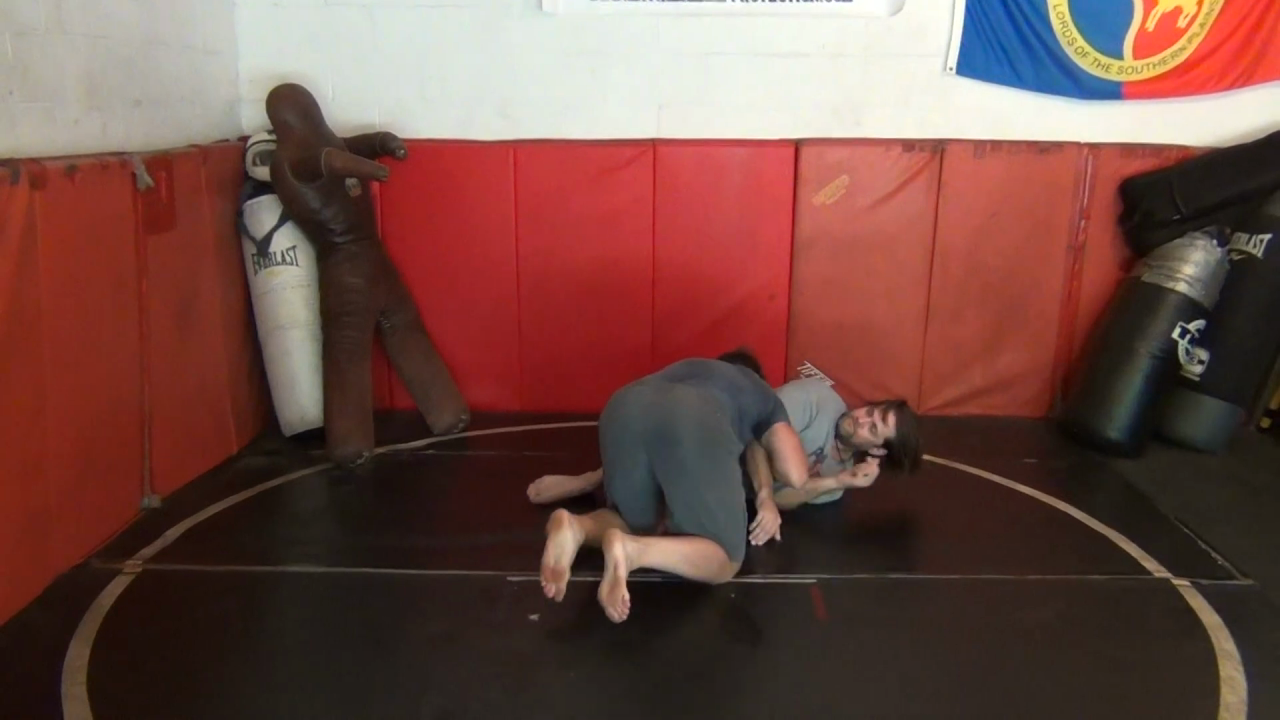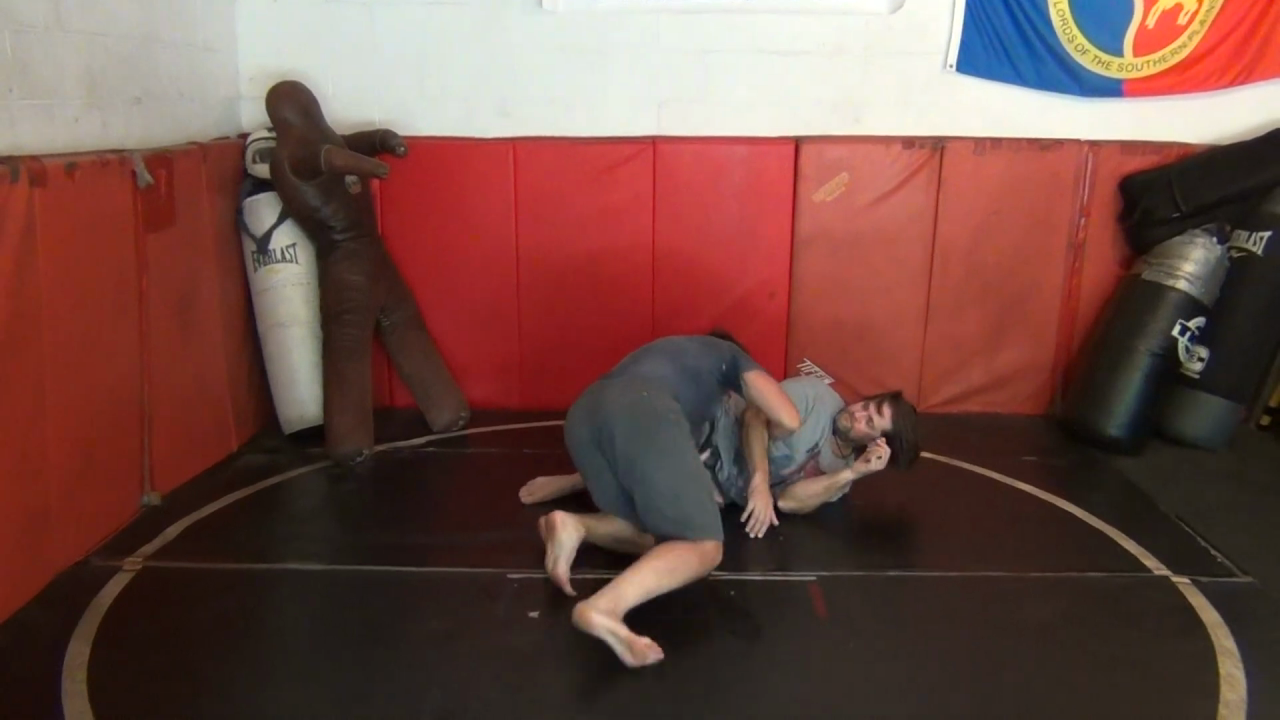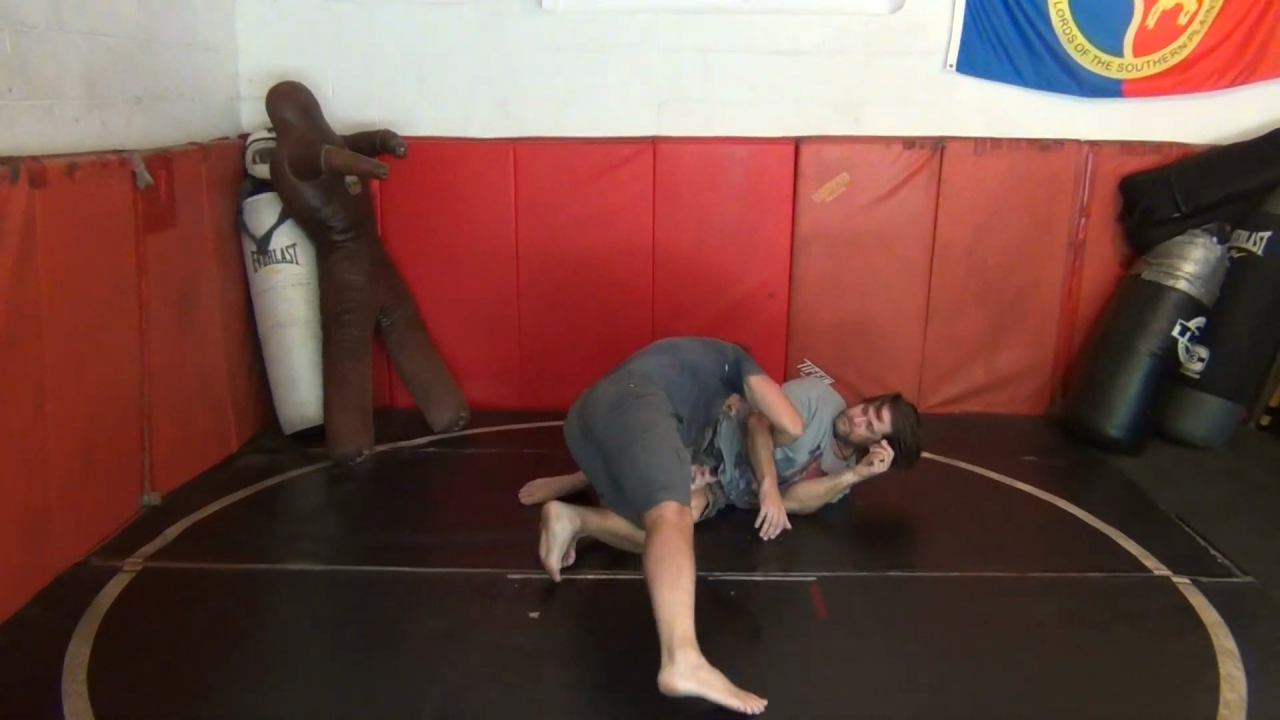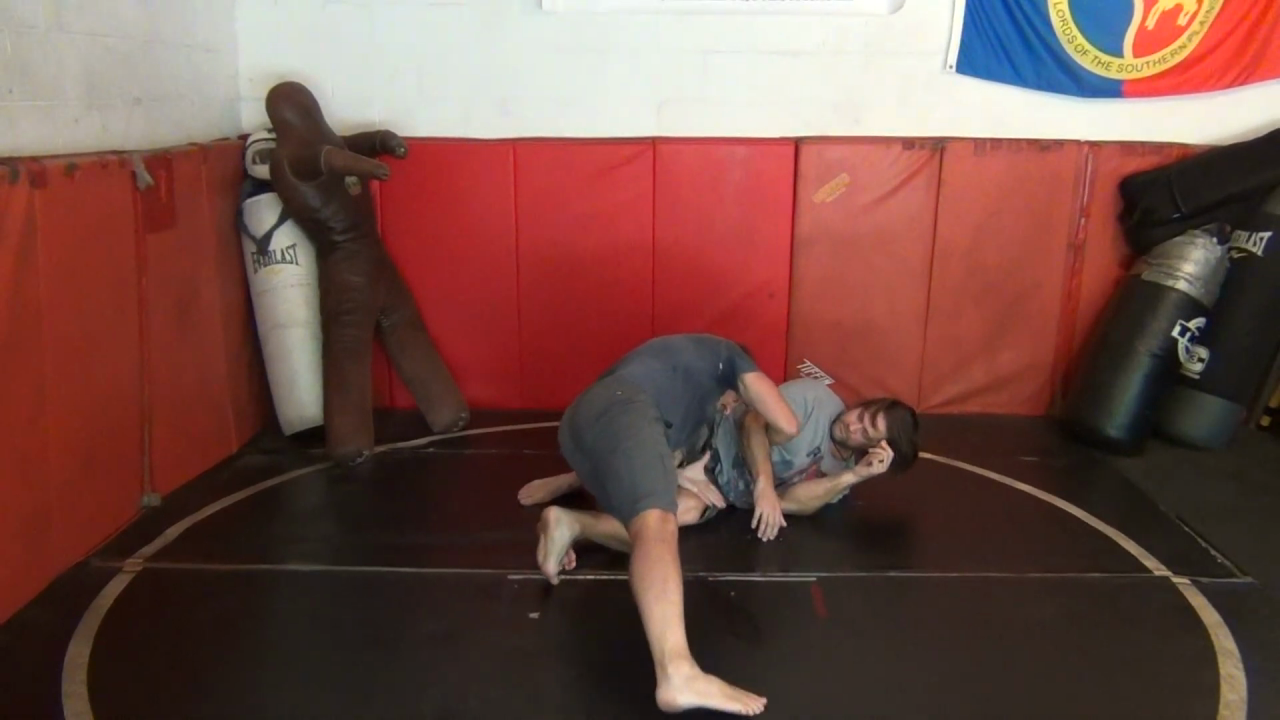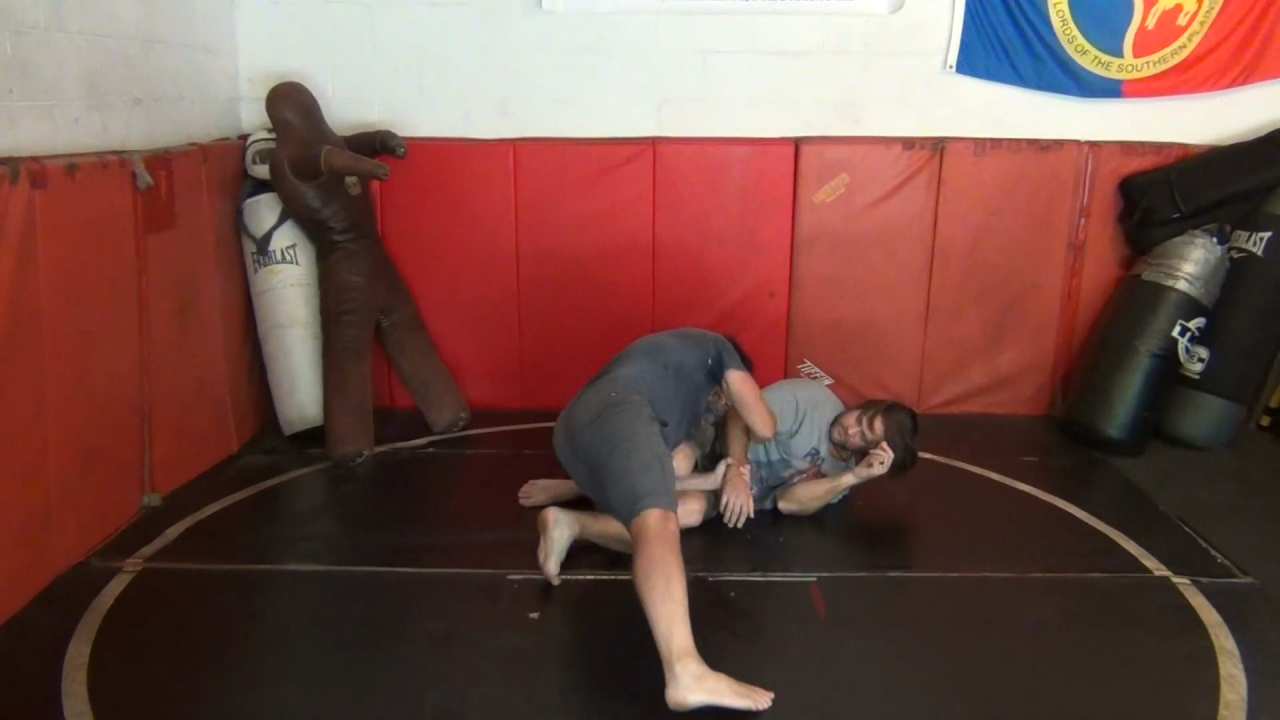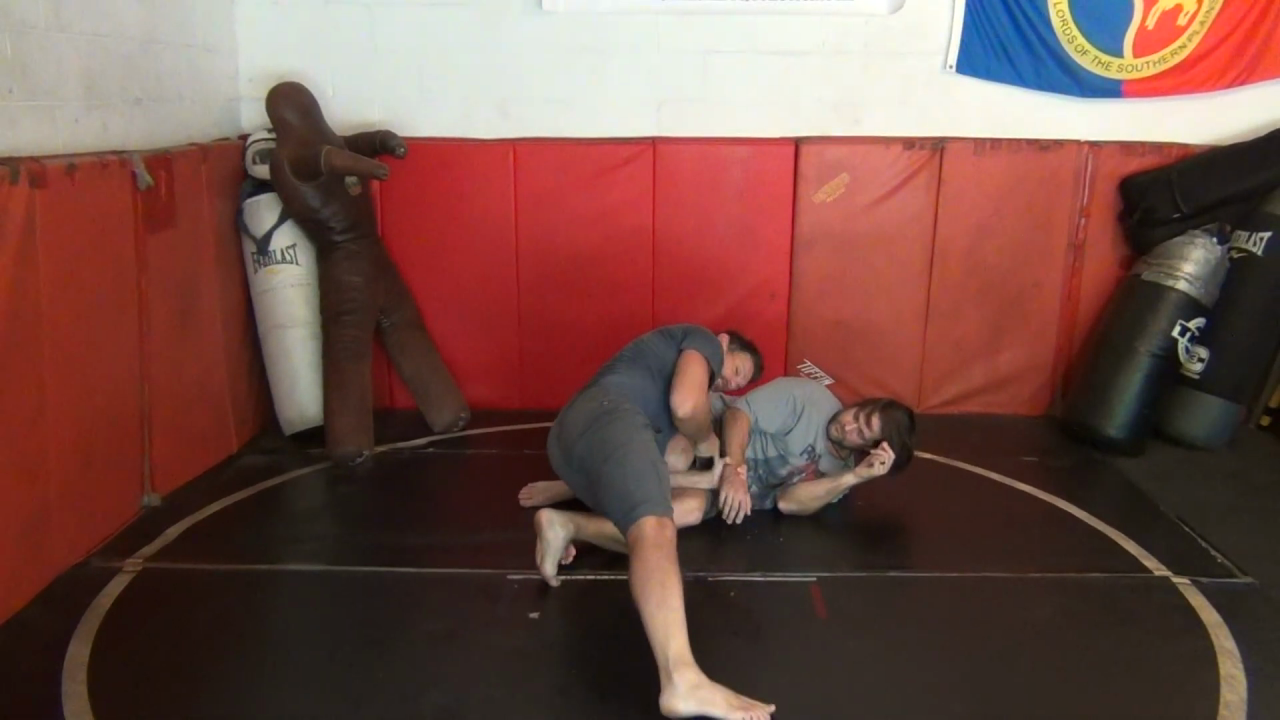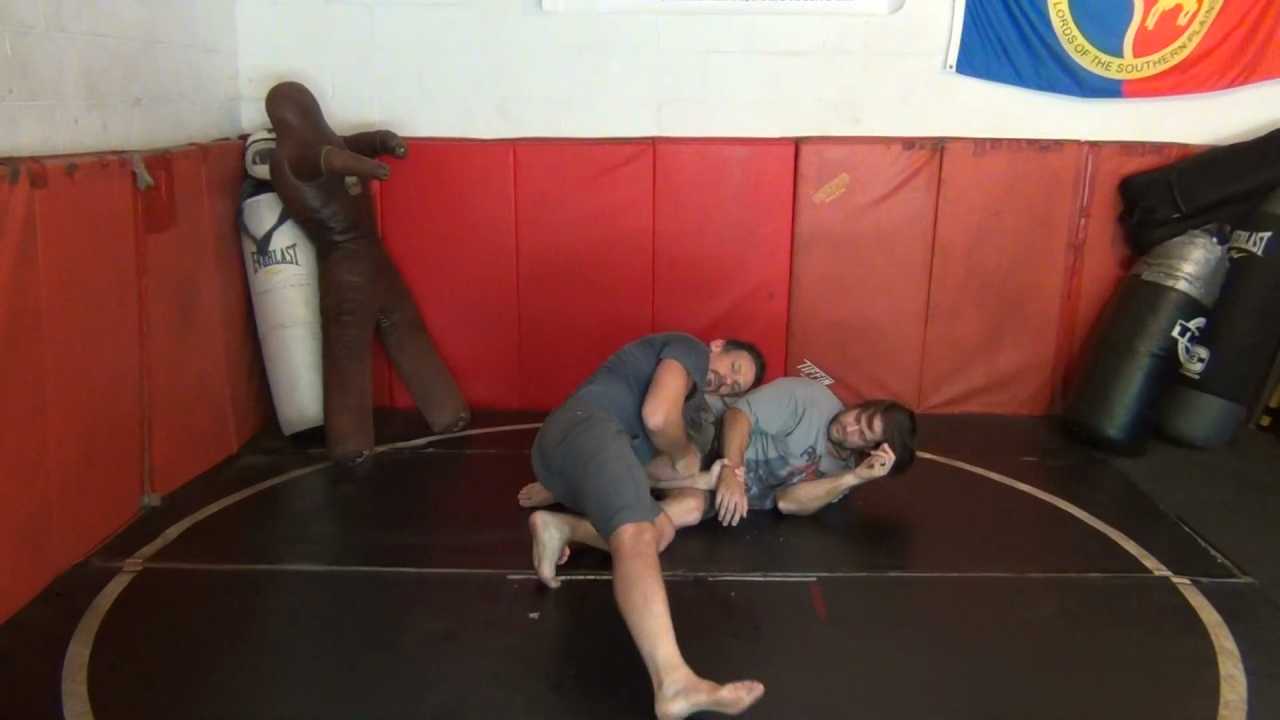
dt=0.4s
person 1, frame 1
left shoulder: (324, 145)
right shoulder: (291, 156)
left elbow: (348, 147)
right elbow: (309, 161)
left wrist: (383, 141)
right wrist: (340, 162)
left hip: (371, 258)
right hip: (346, 268)
left knee: (406, 331)
right knee: (347, 351)
left ankle: (447, 417)
right ankle: (351, 446)
person 1, frame 2
left shoulder: (324, 142)
right shoulder: (291, 154)
left elbow: (348, 144)
right elbow: (309, 158)
left wrist: (382, 138)
right wrist: (338, 159)
left hip: (370, 256)
right hip: (346, 266)
left knee: (406, 329)
right knee: (348, 349)
left ankle: (447, 414)
right ankle: (351, 445)
person 1, frame 3
left shoulder: (324, 144)
right shoulder: (292, 154)
right elbow: (309, 158)
left wrist: (382, 138)
right wrist: (340, 159)
left hip: (370, 256)
right hip: (347, 266)
left knee: (406, 330)
right knee: (348, 349)
left ankle: (447, 415)
right ankle: (351, 444)
person 1, frame 4
left shoulder: (326, 144)
right shoulder: (290, 156)
left elbow: (350, 145)
right elbow: (309, 159)
left wrist: (382, 139)
right wrist: (340, 160)
left hip: (370, 257)
right hip: (347, 267)
left knee: (406, 331)
right knee: (348, 350)
right ankle: (351, 444)
person 1, frame 5
left shoulder: (326, 144)
right shoulder: (291, 156)
right elbow: (309, 158)
left wrist: (382, 140)
right wrist: (340, 160)
left hip: (371, 257)
right hip: (346, 267)
left knee: (406, 331)
right knee: (348, 350)
left ankle: (447, 415)
right ankle: (351, 444)
person 1, frame 6
left shoulder: (326, 144)
right shoulder: (290, 156)
right elbow: (308, 158)
left wrist: (382, 139)
right wrist: (340, 160)
left hip: (370, 257)
right hip: (346, 266)
left knee: (406, 331)
right knee: (348, 349)
left ankle: (447, 415)
right ankle: (351, 444)
person 1, frame 7
left shoulder: (326, 144)
right shoulder: (292, 156)
right elbow: (311, 158)
left wrist: (382, 140)
right wrist: (340, 160)
left hip: (371, 256)
right hip: (346, 266)
left knee: (407, 331)
right knee: (348, 349)
left ankle: (447, 415)
right ankle: (372, 438)
person 2, frame 1
left shoulder: (686, 368)
right shoulder: (761, 393)
right elbow: (795, 475)
right hip: (695, 423)
left knee: (635, 523)
right knee: (723, 561)
left ankle: (574, 527)
right ankle: (630, 550)
person 2, frame 2
left shoulder: (669, 352)
right shoulder: (729, 355)
right elbow: (788, 420)
left hip: (583, 417)
right hip: (643, 409)
left knee: (648, 534)
right knee: (704, 549)
left ankle: (573, 525)
right ankle: (604, 609)
person 2, frame 3
left shoulder: (678, 358)
right shoulder: (733, 359)
right elbow: (791, 426)
left hip: (584, 415)
right hip: (633, 403)
left knee: (653, 526)
right knee: (671, 517)
left ankle: (572, 519)
right ankle: (683, 662)
person 2, frame 4
left shoulder: (678, 356)
right shoulder: (728, 354)
right elbow: (786, 424)
left hip: (578, 422)
right hip: (622, 410)
right knee: (657, 525)
left ankle: (570, 523)
right ankle: (678, 675)
person 2, frame 5
left shoulder: (671, 353)
right shoulder: (719, 349)
right elbow: (762, 426)
left hip: (572, 425)
right hip: (617, 410)
right knee: (658, 524)
left ankle: (569, 523)
right ankle: (686, 674)
person 2, frame 6
left shoulder: (669, 355)
right shoulder: (702, 339)
right elbow: (685, 406)
right wrist: (706, 439)
left hip: (565, 435)
right hip: (609, 418)
left knee: (656, 527)
right knee: (654, 532)
left ankle: (565, 524)
right ankle: (682, 682)
person 2, frame 7
left shoulder: (687, 391)
right shoulder: (689, 349)
right elbow: (657, 418)
right wrist: (683, 458)
left hip: (553, 448)
right hip: (587, 427)
left knee: (660, 530)
right knee: (637, 537)
left ankle: (560, 526)
right ankle: (674, 681)
person 3, frame 1
left shoulder: (838, 475)
right shoulder: (820, 398)
left elbow: (783, 495)
left wrist: (849, 481)
right wrist: (764, 499)
right ankle: (582, 483)
person 3, frame 2
left shoulder: (842, 470)
right shoulder: (818, 398)
left elbow: (790, 500)
right elbow: (760, 419)
left wrist: (856, 473)
right wrist: (761, 484)
right hip: (713, 433)
right ankle: (572, 483)
person 3, frame 3
left shoulder: (843, 473)
right shoulder: (819, 396)
left elbow: (790, 501)
right elbow: (759, 422)
left wrist: (857, 475)
right wrist: (768, 485)
left hip: (726, 487)
person 3, frame 4
left shoulder: (840, 474)
right shoulder: (816, 397)
left elbow: (789, 501)
right elbow: (755, 423)
left wrist: (856, 476)
right wrist: (763, 483)
left hip: (729, 488)
right hip: (713, 432)
left knee: (688, 508)
right ankle: (571, 482)
person 3, frame 5
left shoulder: (841, 471)
right shoulder: (812, 398)
left elbow: (788, 502)
right elbow: (740, 417)
left wrist: (856, 478)
right wrist: (737, 469)
left hip: (729, 490)
right hip: (715, 432)
left knee: (694, 510)
right knee: (678, 465)
right ankle: (574, 488)
person 3, frame 6
left shoulder: (838, 472)
right shoulder: (810, 397)
left elbow: (789, 502)
right elbow: (738, 414)
left wrist: (856, 477)
right wrist: (733, 469)
left hip: (742, 487)
left knee: (691, 509)
person 3, frame 7
left shoulder: (841, 471)
right shoulder: (811, 397)
left elbow: (788, 501)
right elbow: (738, 413)
left wrist: (857, 476)
right wrist: (731, 470)
left knee: (692, 507)
